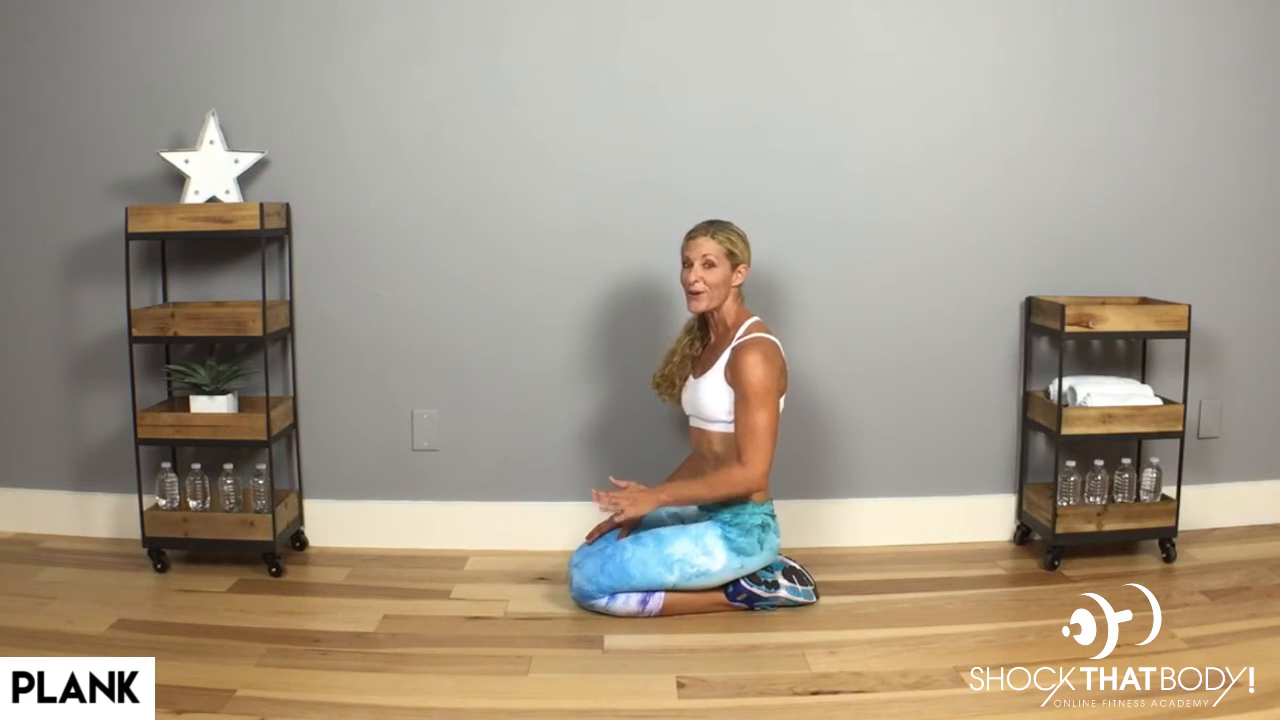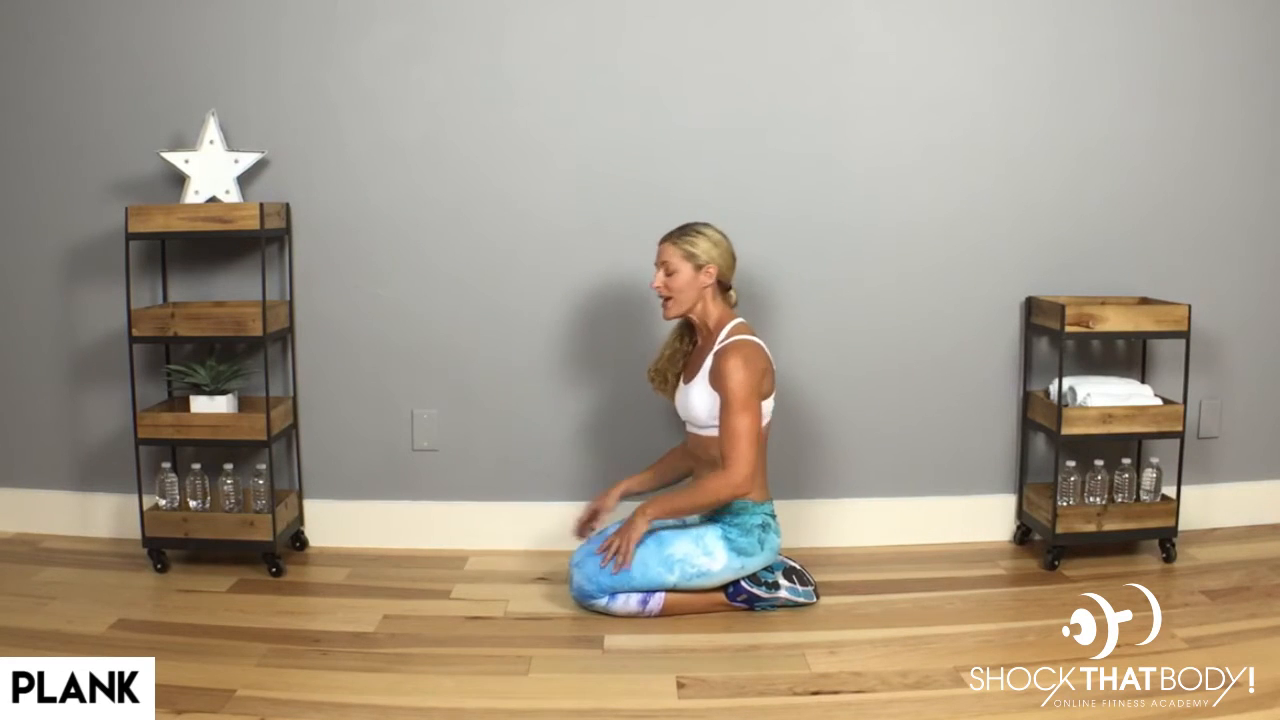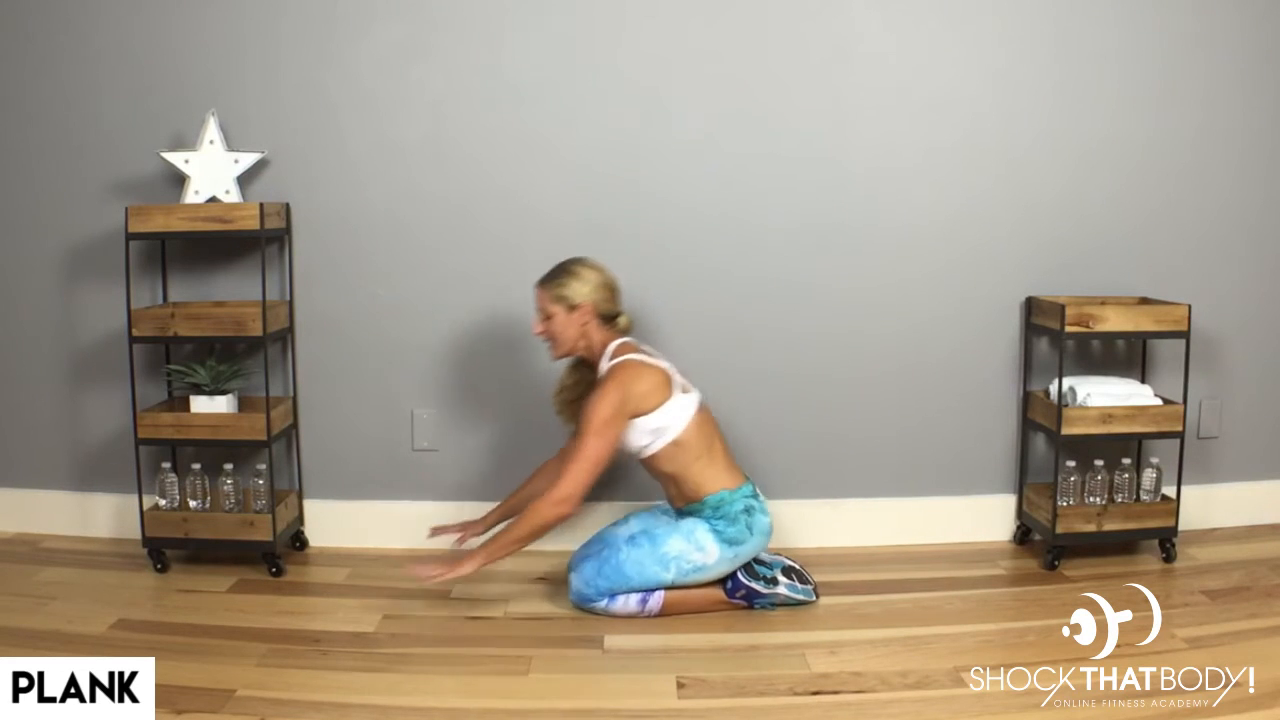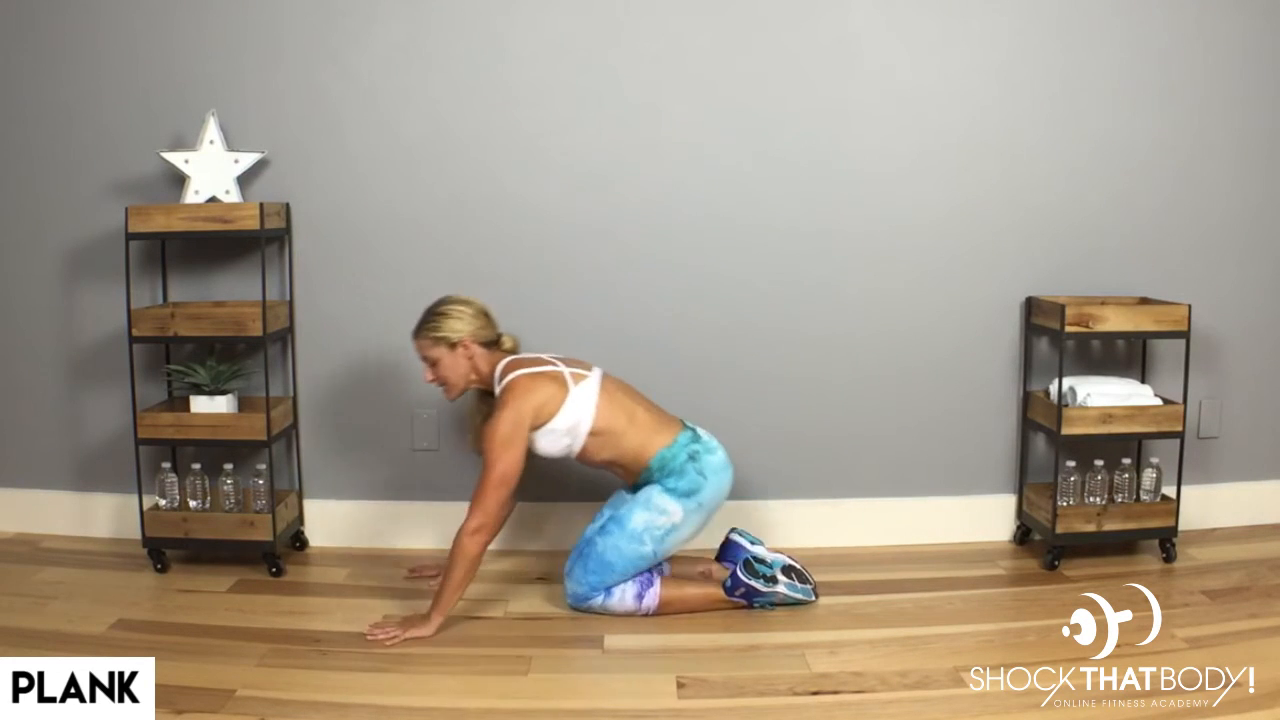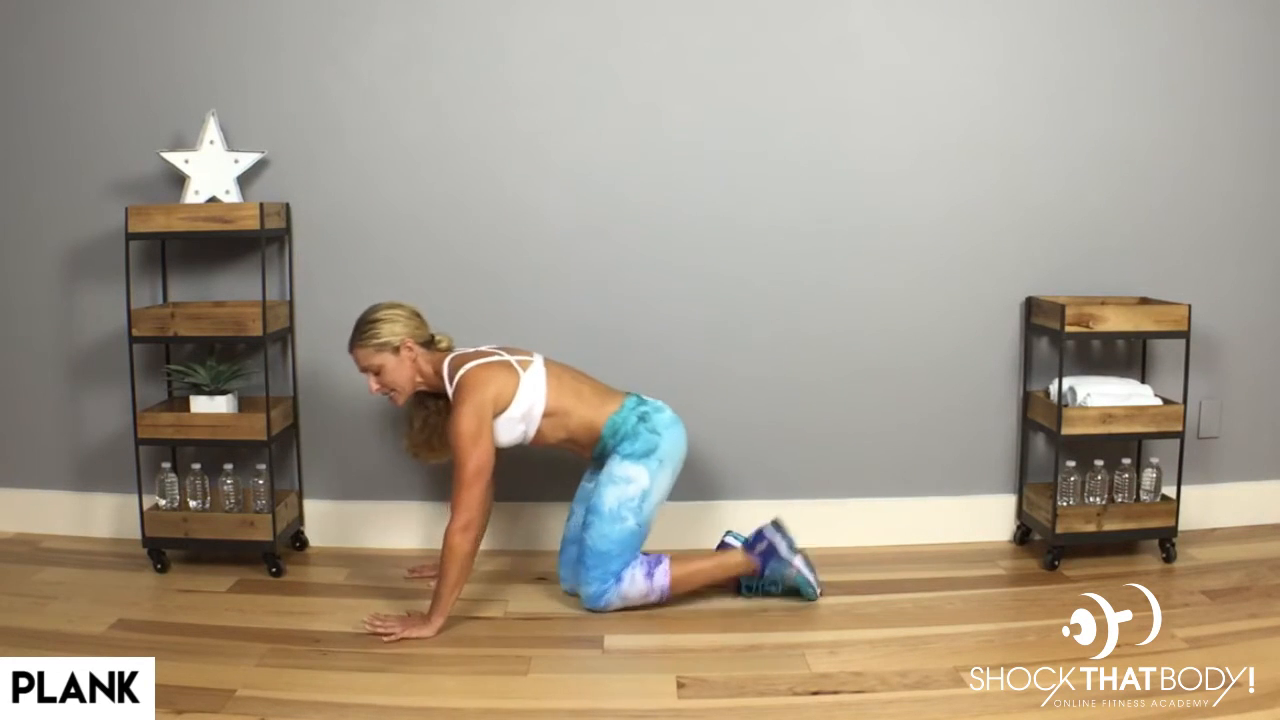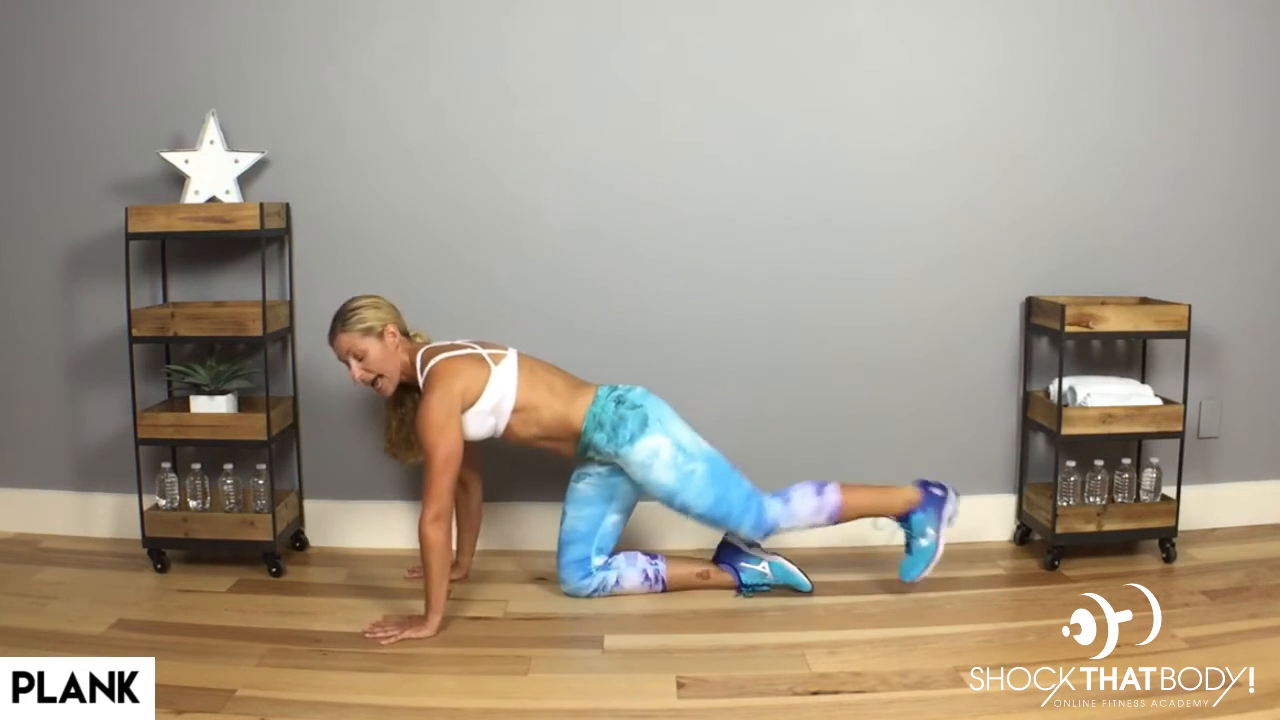
dt=0.4s
person 1, frame 1
left shoulder: (752, 353)
right shoulder: (704, 341)
left elbow: (752, 472)
left wrist: (653, 497)
right wrist: (643, 503)
left hip: (739, 528)
right hip: (709, 515)
left knee: (589, 582)
right knee: (586, 560)
left ankle: (743, 592)
right ankle: (751, 572)
person 1, frame 2
left shoulder: (735, 357)
right shoulder: (696, 346)
left elbow: (735, 478)
left wrist: (647, 514)
right wrist: (622, 488)
left hip: (742, 528)
right hip: (711, 517)
left knee: (590, 583)
right knee: (587, 558)
left ankle: (741, 593)
right ankle: (747, 572)
person 1, frame 3
left shoulder: (619, 383)
right shoulder: (614, 363)
left elbow: (563, 500)
right elbow: (565, 462)
left wrist: (476, 559)
right wrist: (489, 520)
left hip: (727, 521)
right hip: (697, 512)
left knee: (590, 587)
right knee: (588, 564)
left ankle: (740, 589)
right ankle: (735, 560)
person 1, frame 4
left shoulder: (516, 401)
right shoulder: (519, 375)
left elbow: (478, 524)
right elbow: (505, 493)
left wrist: (432, 618)
right wrist: (459, 564)
left hip: (687, 472)
right hip: (678, 463)
left knee: (586, 588)
right knee: (594, 566)
left ankle: (741, 587)
right ankle: (734, 562)
person 1, frame 5
left shoulder: (472, 395)
right shoulder: (457, 375)
left elbow: (464, 521)
right elbow: (483, 488)
left wrist: (434, 618)
right wrist: (459, 565)
left hip: (643, 433)
right hip: (619, 441)
left knee: (601, 594)
right knee: (579, 578)
left ankle: (759, 555)
right ankle: (737, 560)
person 1, frame 6
left shoulder: (438, 389)
right shoulder: (439, 373)
left elbow: (434, 514)
right elbow: (468, 478)
left wrist: (431, 617)
right wrist: (462, 562)
left hip: (627, 423)
right hip: (602, 448)
left knee: (756, 515)
right knee: (580, 576)
left ankle: (920, 501)
right ankle: (738, 569)
